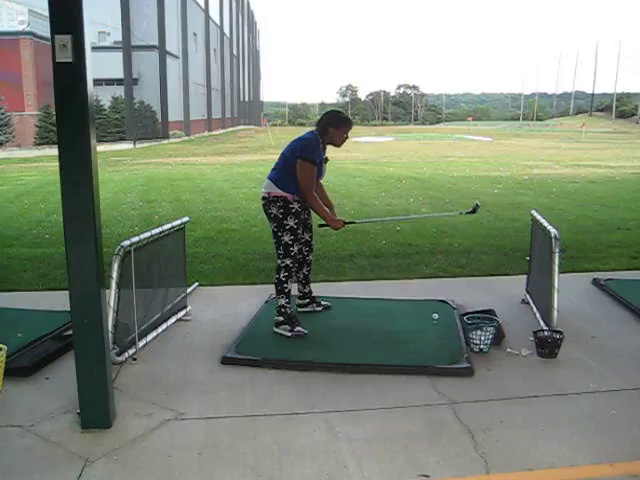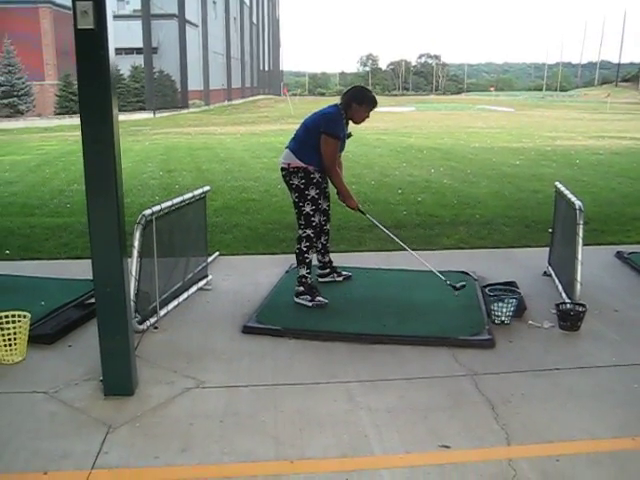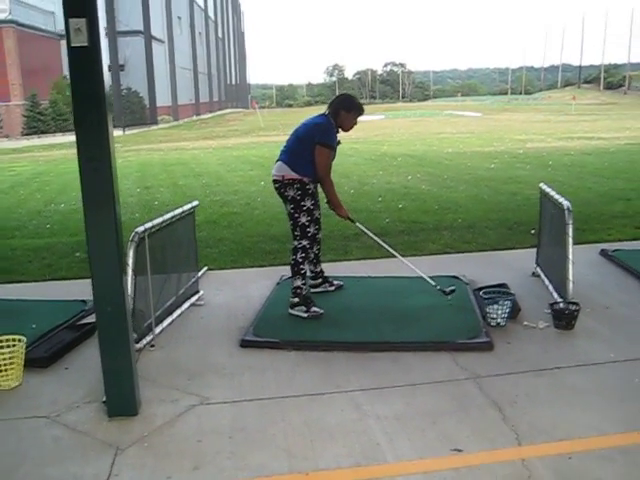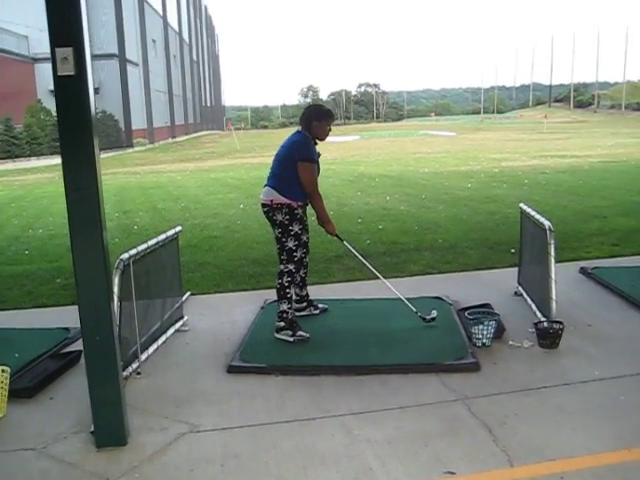
dt=1s
person 1, frame 1
left shoulder: (318, 145)
right shoulder: (309, 146)
left elbow: (315, 185)
right elbow: (308, 191)
left wrist: (331, 208)
right wrist: (329, 219)
left hip: (295, 200)
right hip: (279, 200)
left knee: (305, 250)
right knee: (288, 255)
left ankle: (305, 299)
right ankle: (282, 318)
person 1, frame 2
left shoulder: (338, 117)
right shoulder: (333, 120)
left elbow: (336, 160)
right elbow: (330, 166)
left wrist: (341, 190)
right wrist: (347, 196)
left hip: (312, 169)
right hip: (298, 170)
left knee: (322, 219)
right knee: (309, 225)
left ankle: (326, 269)
right ankle: (303, 287)
person 1, frame 3
left shoulder: (323, 124)
right shoulder: (325, 129)
left elbow: (319, 172)
right elbow: (324, 175)
left wrist: (331, 200)
right wrist: (338, 205)
left hip: (300, 180)
right hip: (292, 181)
left knee: (313, 230)
right knee: (303, 236)
left ankle: (317, 279)
right ankle: (298, 298)
person 1, frame 4
left shoulder: (301, 141)
right shoulder: (304, 146)
left elbow: (305, 188)
right elbow: (312, 190)
left wrist: (320, 216)
right wrist: (326, 221)
left hip: (289, 205)
right hip: (282, 206)
left knee: (301, 254)
right knee: (290, 260)
left ankle: (301, 302)
right ankle: (284, 322)
